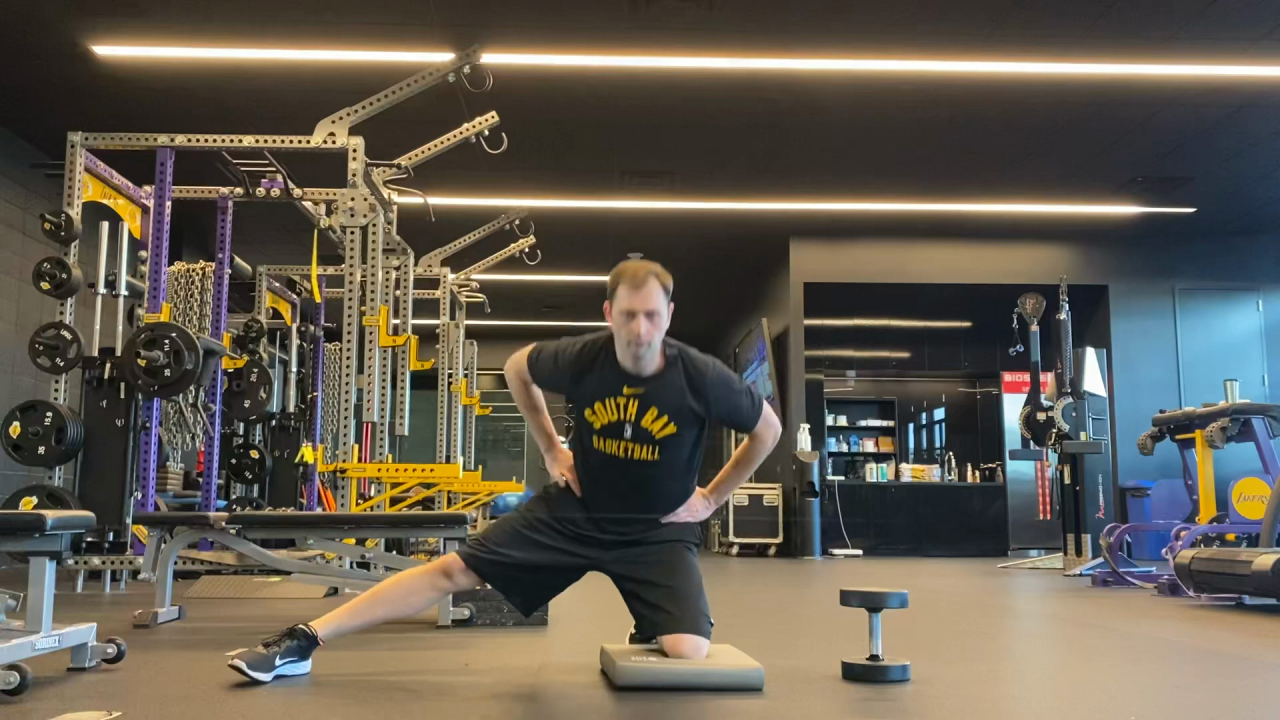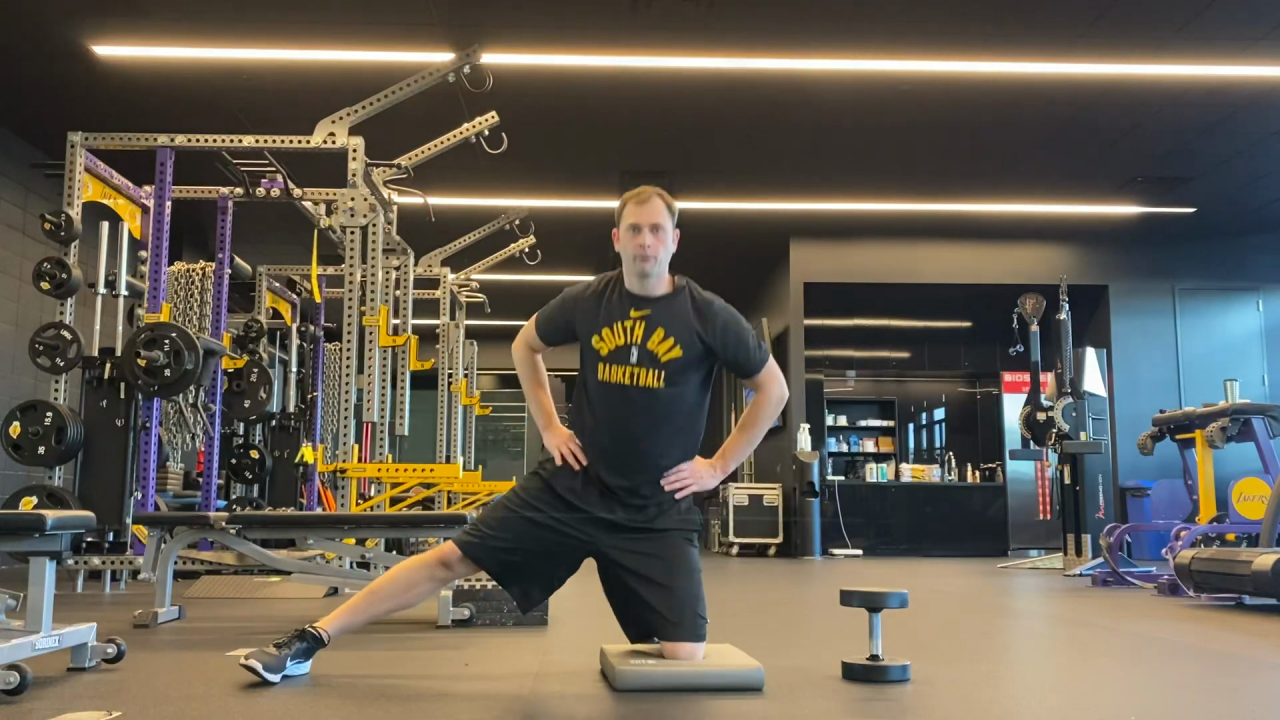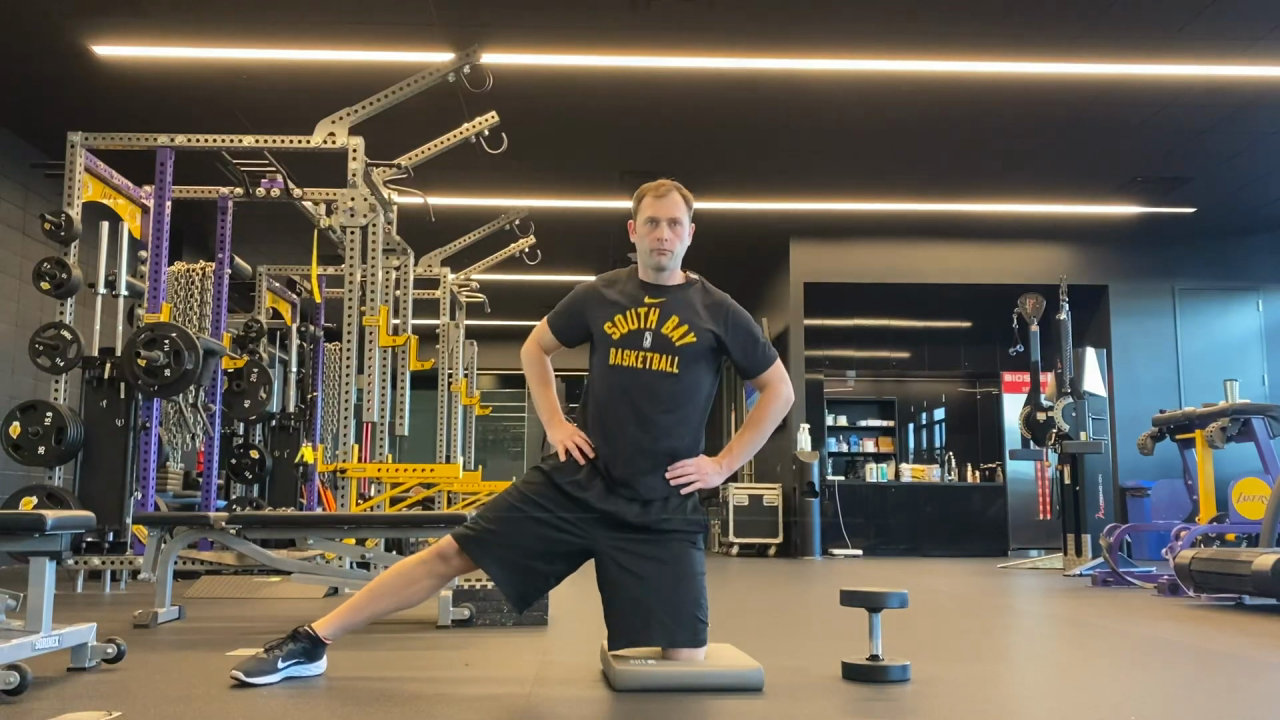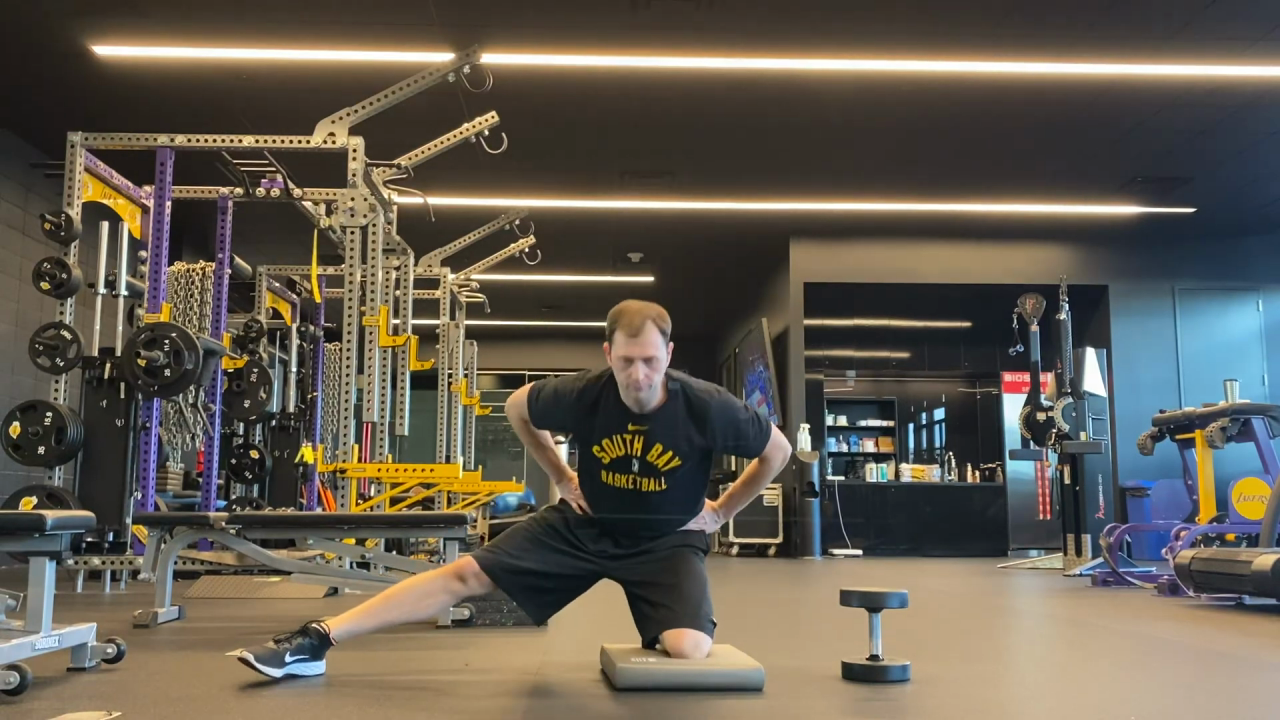
dt=0.7s
person 1, frame 1
left shoulder: (702, 378)
right shoulder: (581, 358)
left elbow: (767, 431)
right elbow: (517, 369)
left wrist: (711, 498)
right wrist: (552, 452)
left hip: (658, 531)
right hip: (576, 511)
left knee: (688, 655)
right knee: (452, 571)
left ankle: (652, 630)
right ankle: (304, 640)
person 1, frame 2
left shoulder: (708, 315)
right shoulder: (589, 300)
left elbow: (773, 389)
right elbow: (524, 347)
left wrist: (718, 466)
right wrist: (549, 427)
left hip: (656, 506)
right hip: (572, 484)
left knee: (684, 654)
right knee: (451, 559)
left ankle: (677, 609)
right ankle: (312, 639)
person 1, frame 3
left shoulder: (717, 310)
right shoulder: (601, 294)
left elbow: (779, 390)
right elbow: (535, 348)
left wrist: (724, 464)
right wrist: (555, 425)
left hip: (660, 503)
right hip: (577, 481)
left knee: (685, 656)
right knee: (451, 555)
left ankle: (682, 609)
right ankle: (310, 642)
person 1, frame 4
left shoulder: (707, 407)
right shoulder: (581, 395)
left elbow: (778, 450)
right elbow: (516, 408)
left wrist: (720, 512)
right wrist: (562, 479)
left hip: (668, 541)
right hip: (585, 526)
left knee: (690, 651)
right knee: (464, 575)
right ankle: (314, 641)
